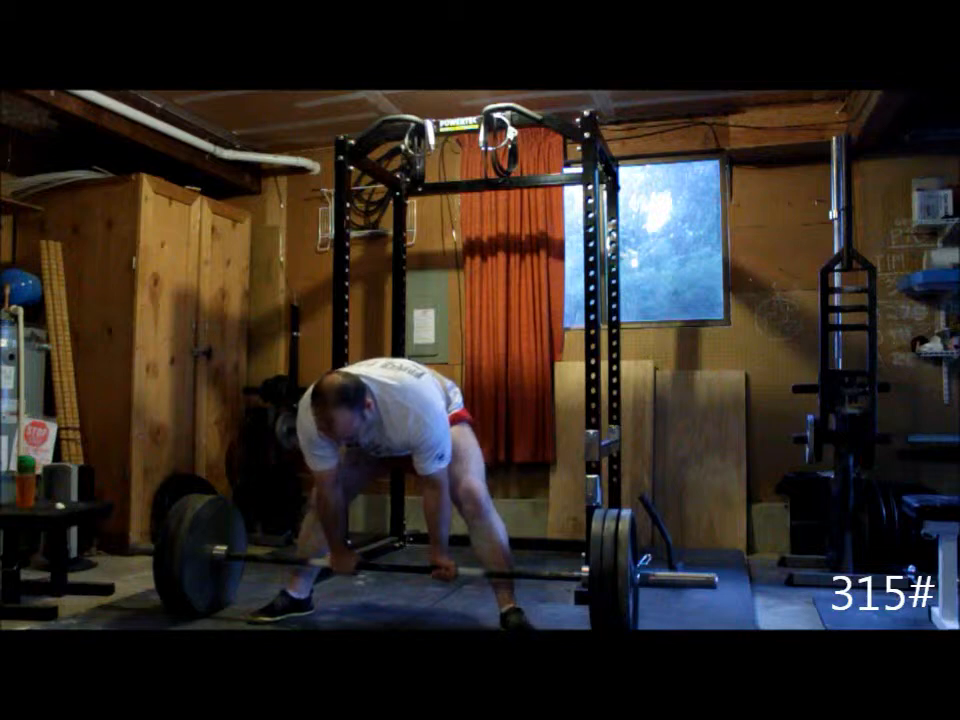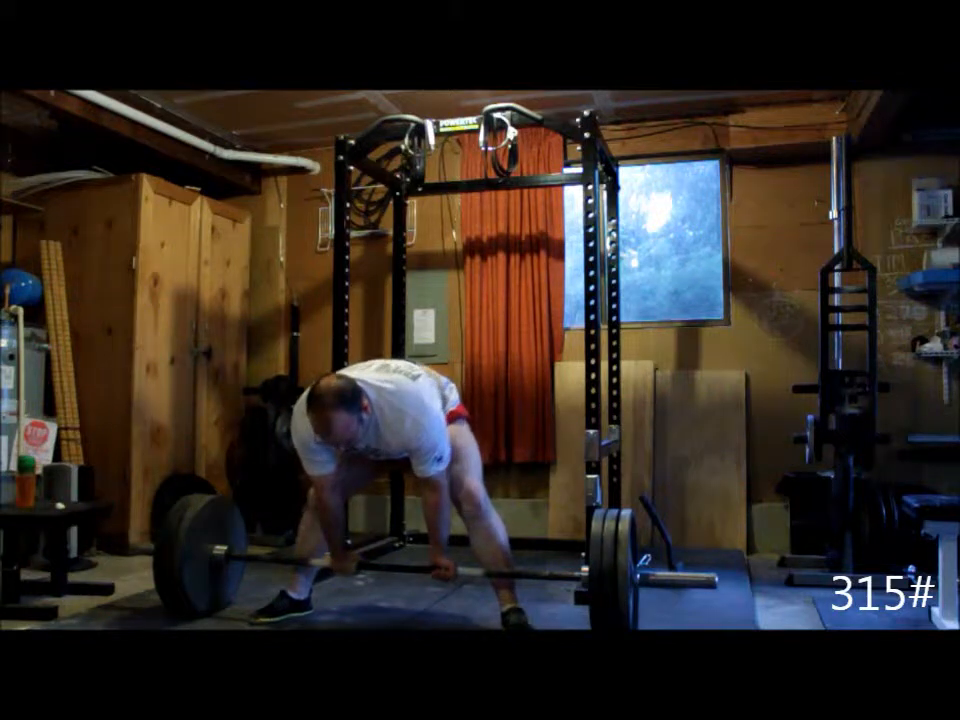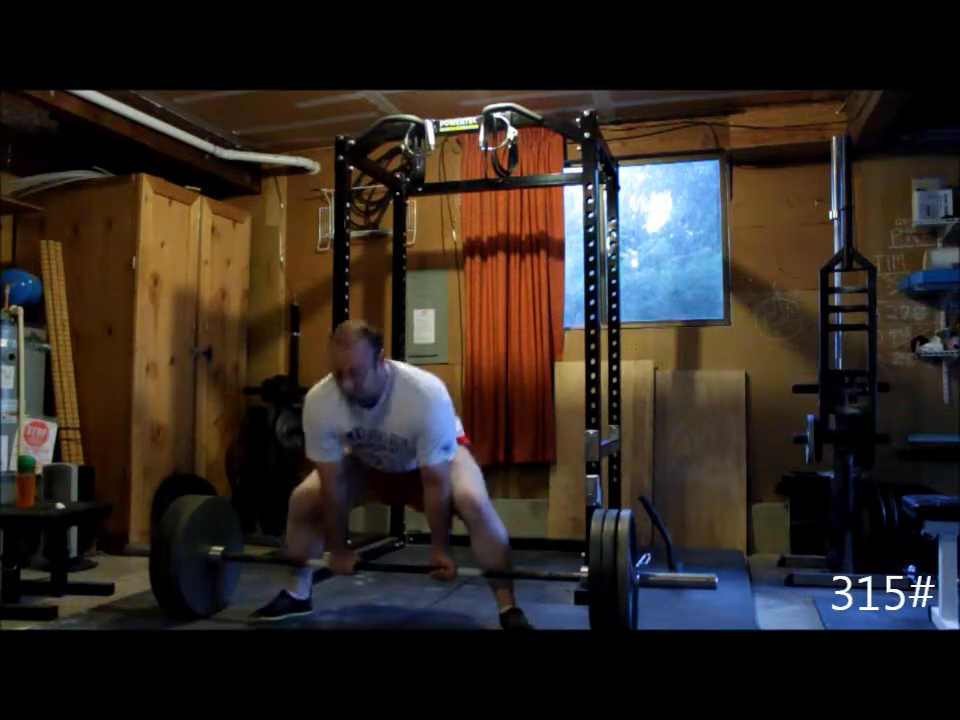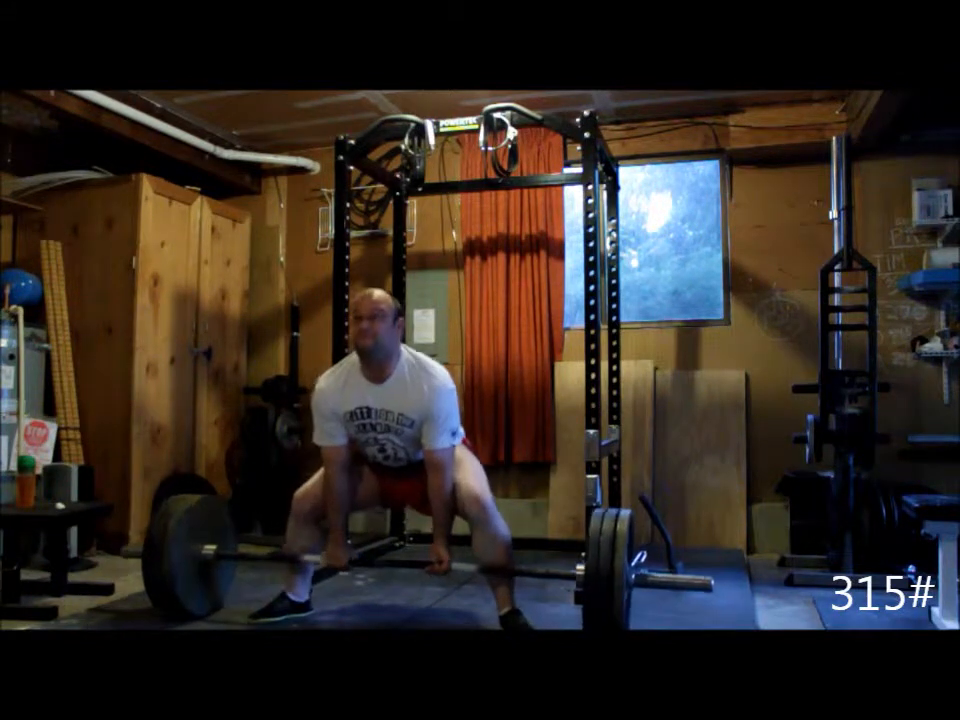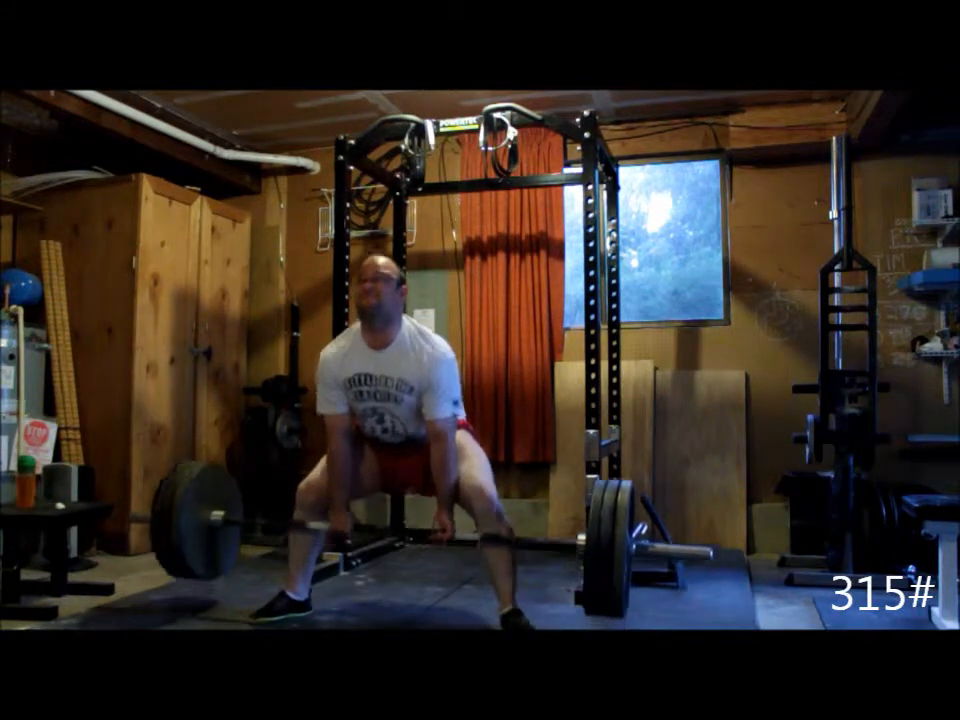
dt=0.5s
person 1, frame 1
left shoulder: (422, 411)
right shoulder: (311, 414)
left elbow: (435, 486)
right elbow: (329, 488)
left wrist: (439, 551)
right wrist: (338, 550)
left hip: (444, 414)
left knee: (474, 498)
right knee: (319, 498)
left ankle: (509, 608)
right ankle: (297, 594)
person 1, frame 2
left shoulder: (419, 415)
right shoulder: (305, 420)
left elbow: (434, 488)
right elbow: (328, 493)
left wrist: (438, 551)
right wrist: (338, 552)
left hip: (440, 409)
left knee: (472, 499)
right knee: (317, 498)
left ankle: (510, 607)
right ankle: (297, 594)
person 1, frame 3
left shoulder: (427, 396)
right shoulder: (318, 402)
left elbow: (435, 482)
right elbow: (333, 482)
left wrist: (440, 549)
right wrist: (338, 548)
left hip: (438, 451)
right hip: (370, 465)
left knee: (474, 503)
right knee: (302, 502)
left ankle: (509, 609)
right ankle: (297, 594)
person 1, frame 4
left shoulder: (433, 383)
right shoulder: (330, 387)
left elbow: (438, 468)
right elbow: (337, 467)
left wrist: (440, 540)
right wrist: (336, 538)
left hip: (438, 456)
right hip: (374, 463)
left knee: (479, 505)
right knee: (304, 504)
left ankle: (508, 611)
right ankle: (296, 597)
person 1, frame 5
left shoulder: (433, 354)
right shoulder: (334, 357)
left elbow: (440, 438)
right elbow: (340, 436)
left wrist: (444, 508)
right wrist: (339, 507)
left hip: (441, 434)
right hip: (374, 441)
left knee: (484, 500)
right knee: (309, 495)
left ankle: (509, 611)
right ankle: (295, 596)
